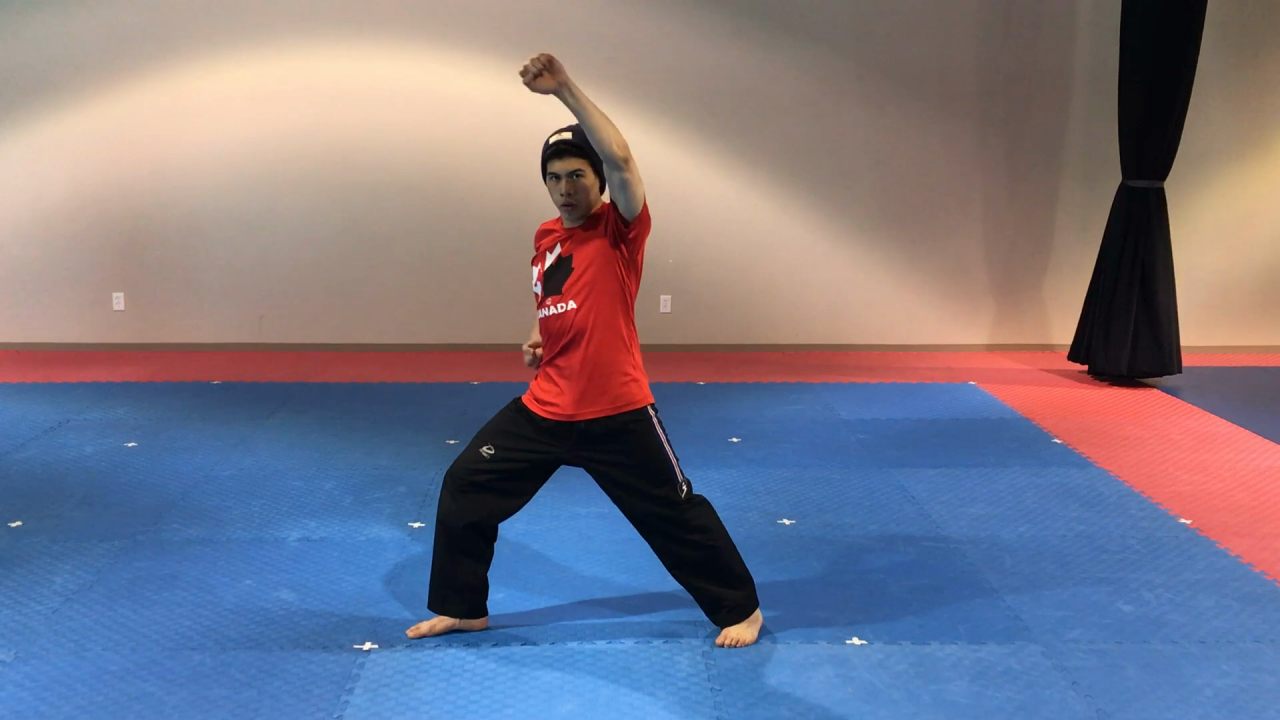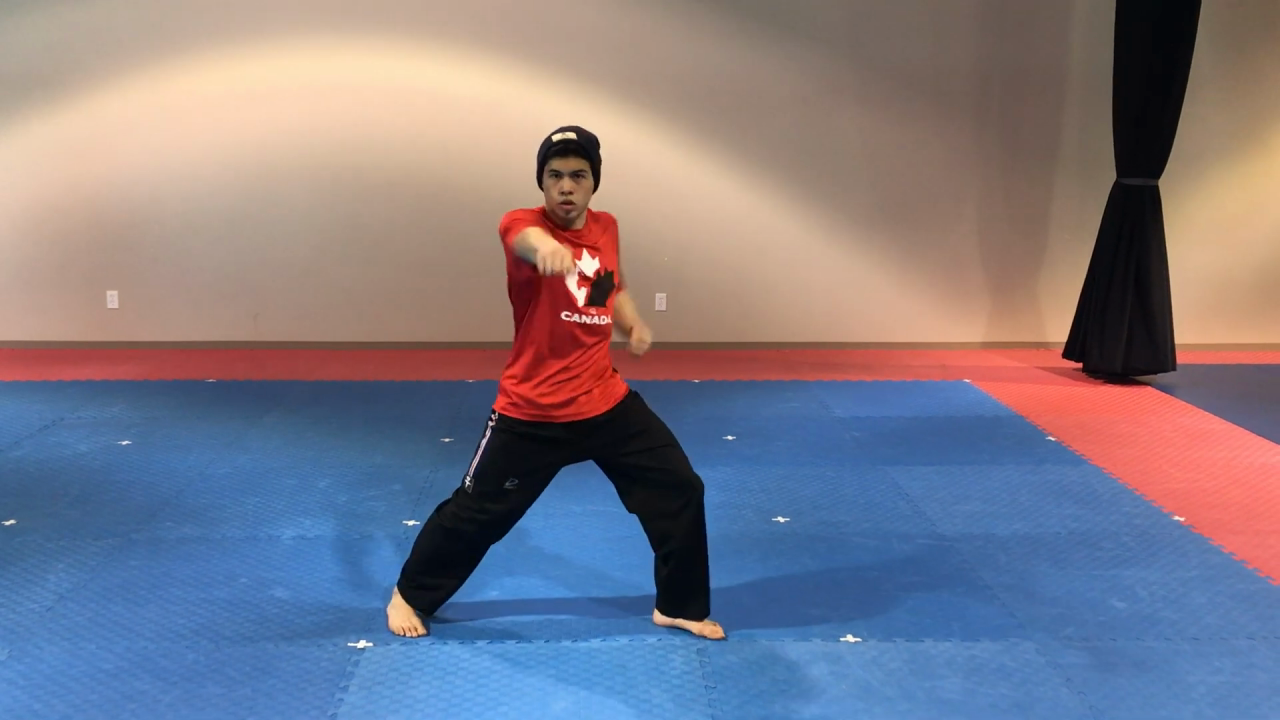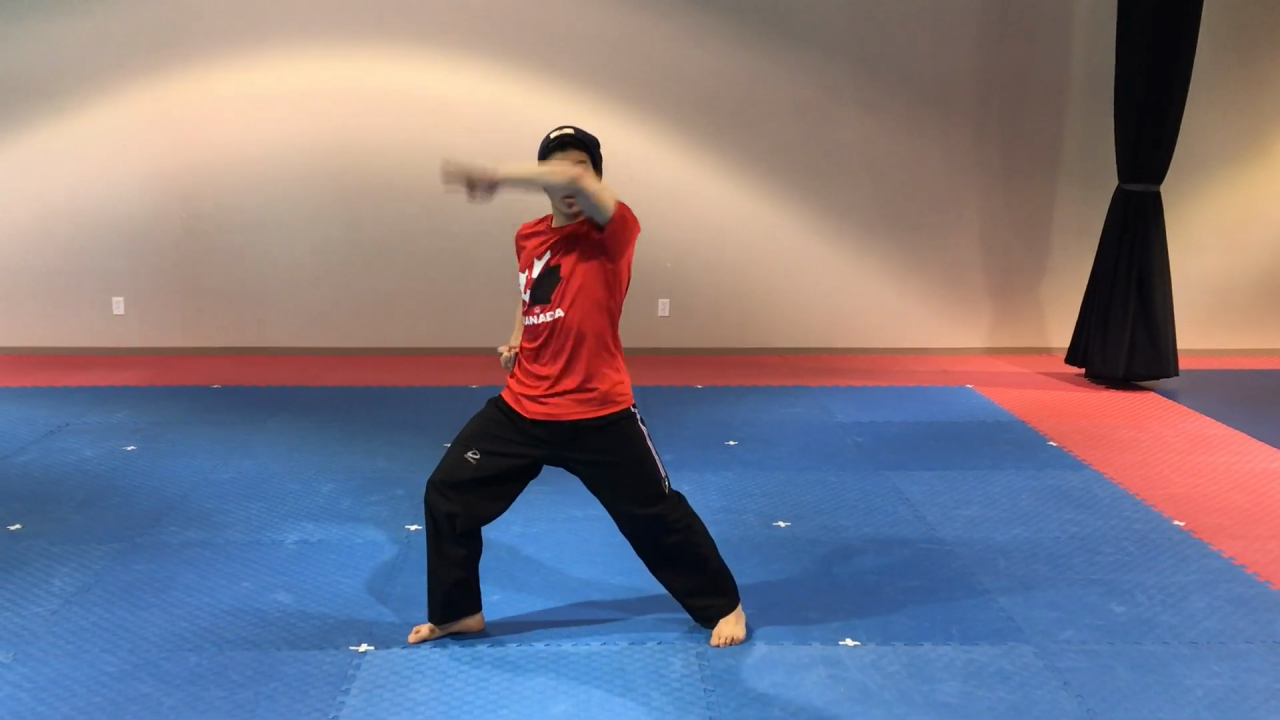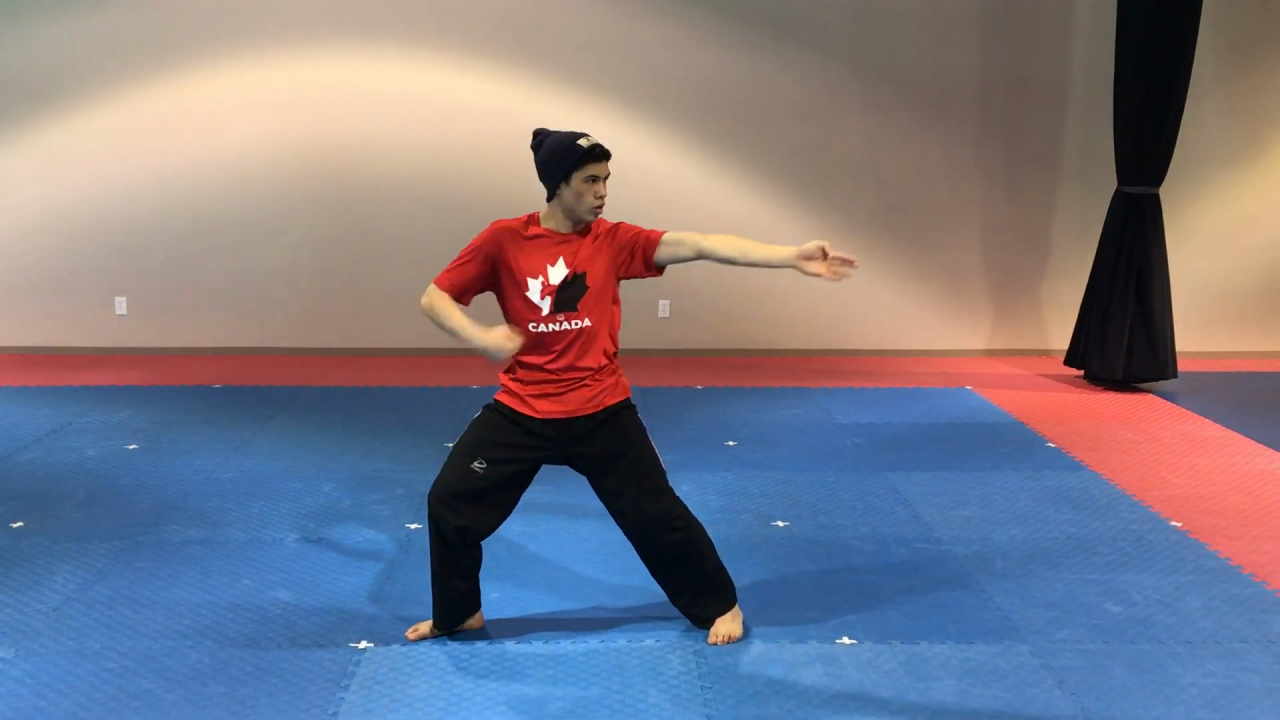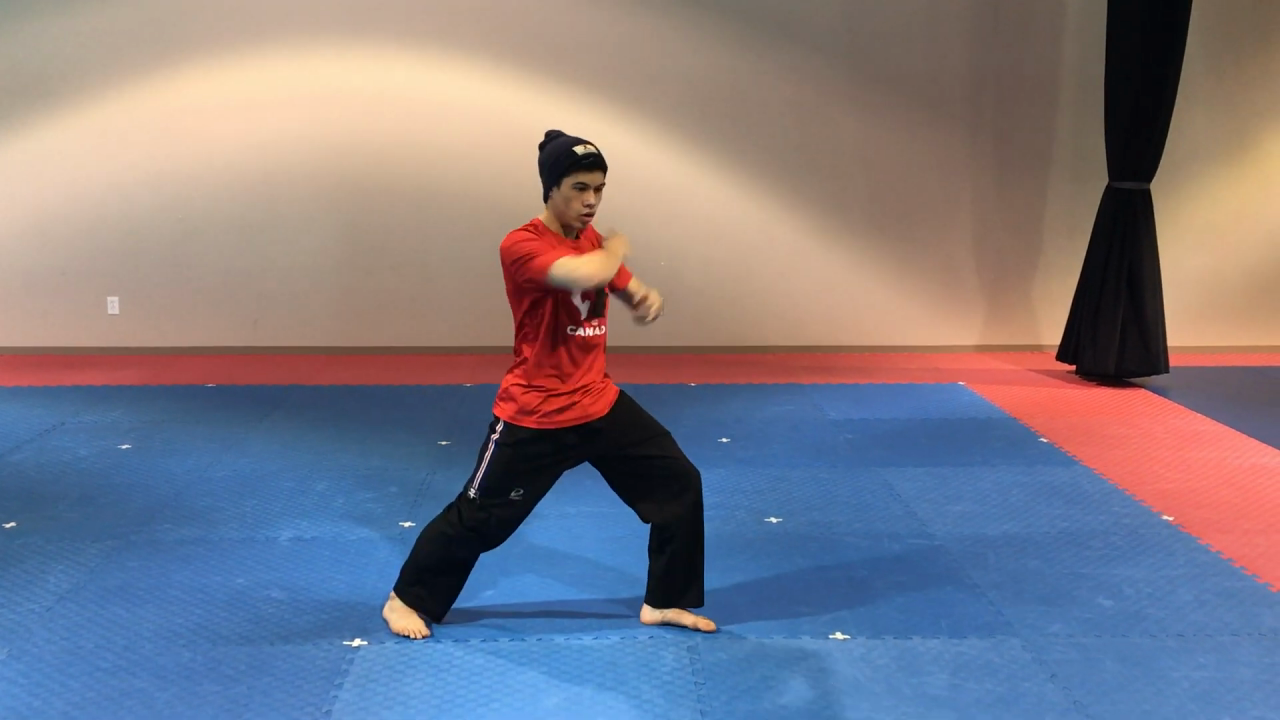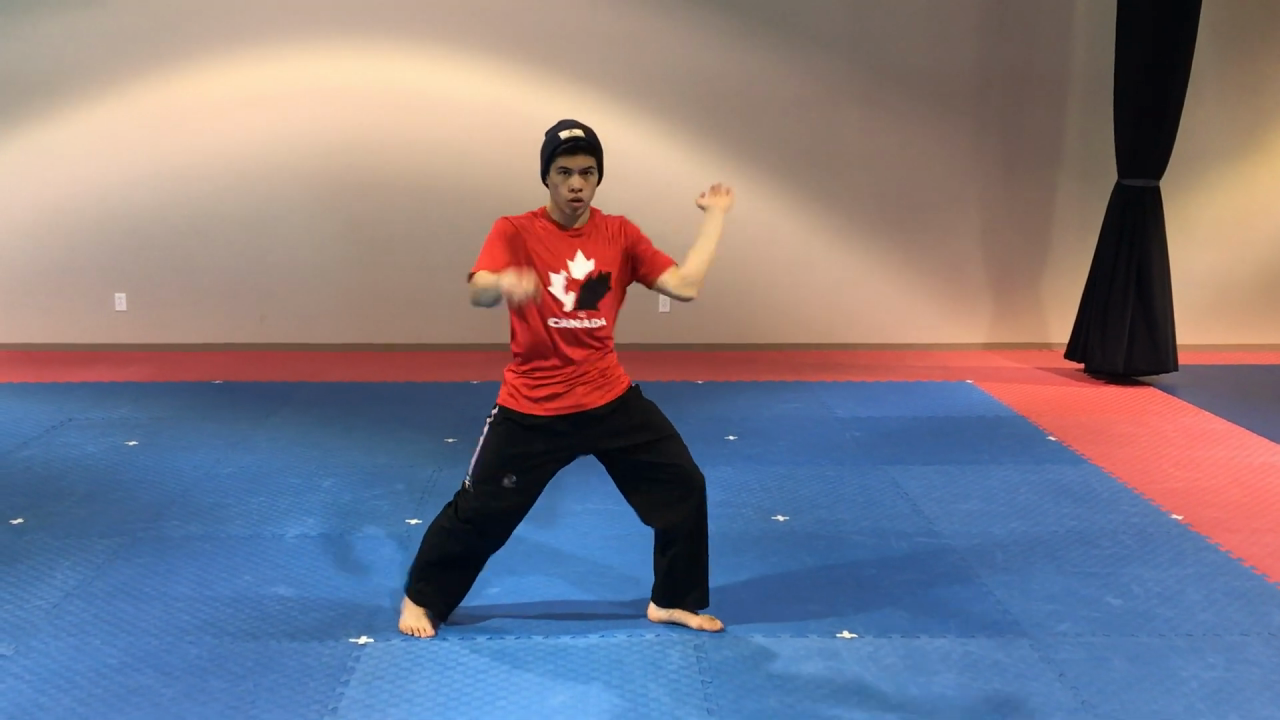
dt=0.7s
person 1, frame 1
left shoulder: (623, 227)
right shoulder: (546, 236)
left elbow: (620, 157)
left wrist: (565, 88)
right wrist: (536, 334)
left hip: (617, 413)
right hip: (543, 409)
left knee: (674, 513)
right knee: (465, 486)
left ankle: (741, 609)
right ankle: (460, 608)
person 1, frame 2
left shoulder: (606, 228)
right shoulder: (522, 223)
right elbow: (536, 245)
left wrist: (632, 324)
right wrist: (551, 249)
left hip: (609, 404)
right hip: (531, 413)
left knee: (680, 489)
right knee: (476, 511)
left ankle: (681, 606)
right ankle: (410, 596)
person 1, frame 3
left shoulder: (616, 226)
right shoulder: (528, 235)
left elbow: (574, 182)
left wrist: (494, 176)
right wrist: (516, 341)
left hip: (599, 414)
right hip: (521, 408)
left knee: (655, 514)
right knee: (447, 493)
left ankle: (723, 606)
right ankle: (457, 611)
person 1, frame 4
left shoulder: (615, 239)
right shoulder: (503, 238)
left elbow: (701, 246)
right elbow: (436, 297)
left wrist: (793, 256)
right wrist: (479, 336)
left hip: (602, 410)
right hip: (521, 411)
left knee: (656, 510)
right knee: (450, 502)
left ankle: (719, 605)
right ankle: (453, 614)
person 1, frame 5
left shoulder: (589, 241)
right shoulder: (521, 245)
left elbow: (627, 288)
right elbow: (583, 275)
left wrist: (647, 299)
right wrist: (616, 248)
left hip: (601, 405)
right hip: (533, 417)
left knee: (680, 484)
right knee: (479, 516)
left ankle: (666, 601)
right ankle: (406, 599)
person 1, frame 6
left shoulder: (619, 233)
right shoulder: (514, 231)
left elbow: (685, 286)
right elbow: (480, 291)
left wrist: (715, 217)
right wrist: (505, 283)
left hip: (609, 400)
right hip: (530, 406)
left knee: (684, 486)
right knee: (480, 509)
left ankle: (674, 600)
right ankle: (423, 598)
